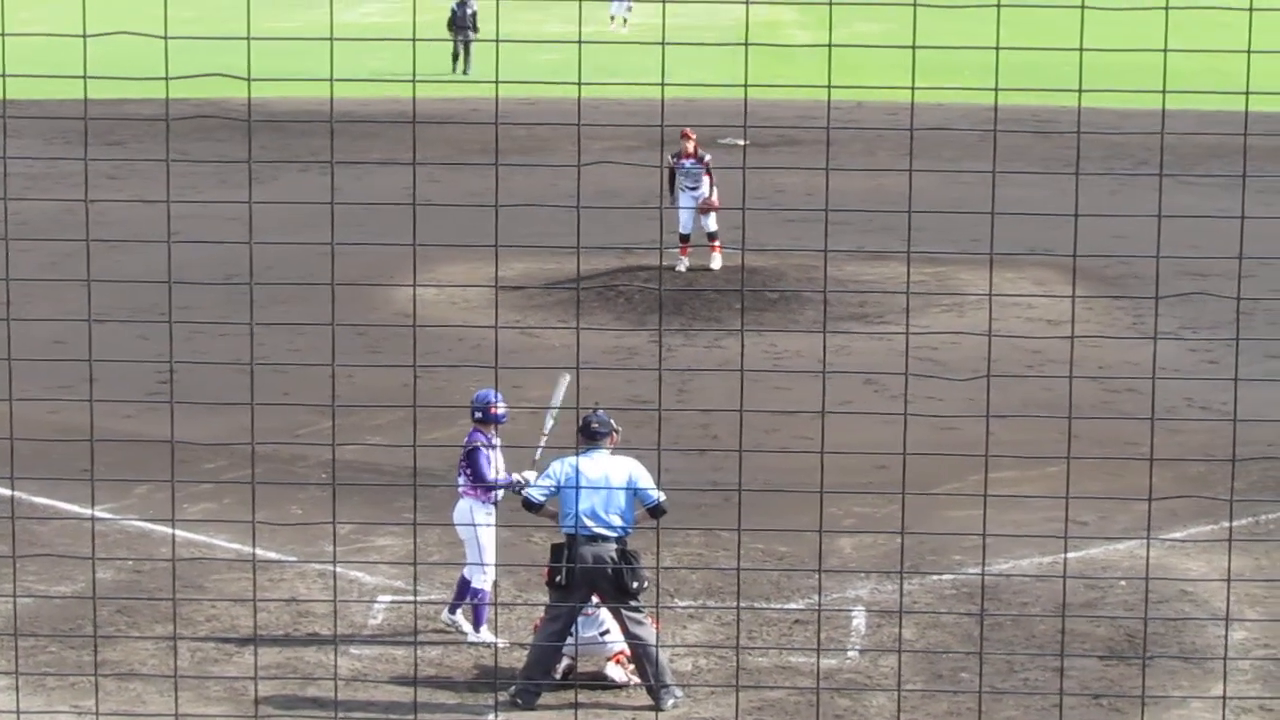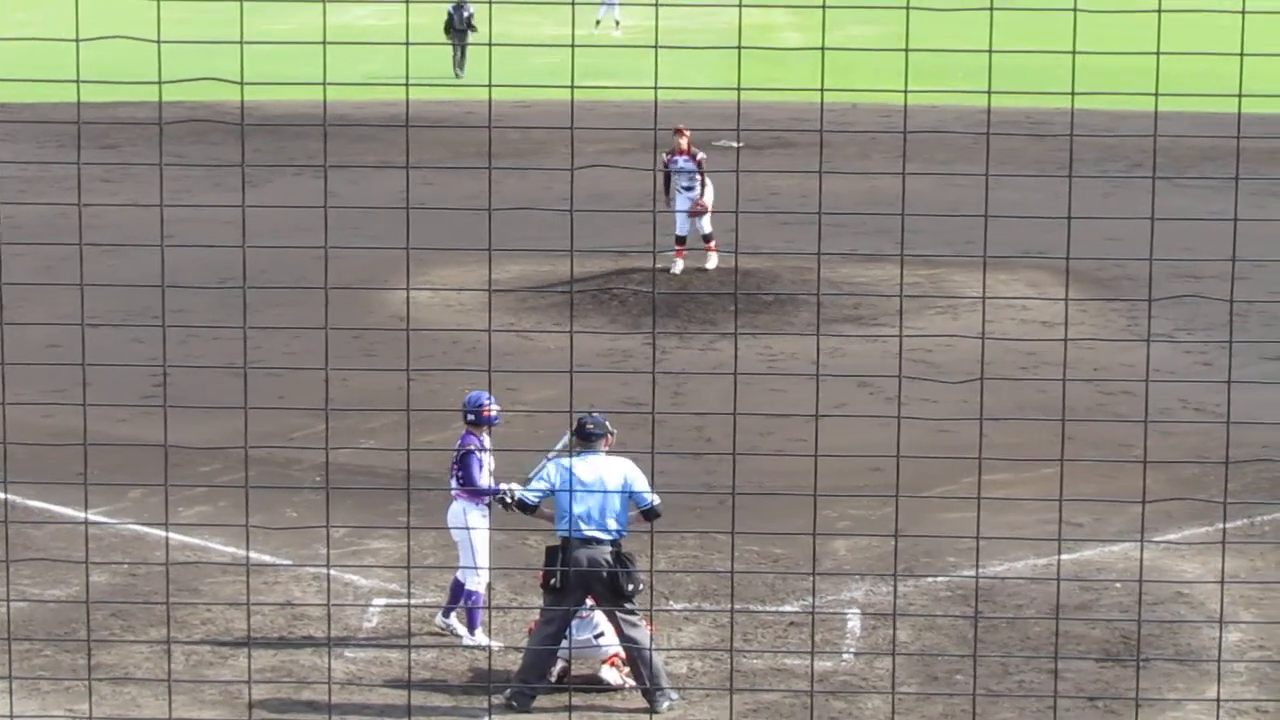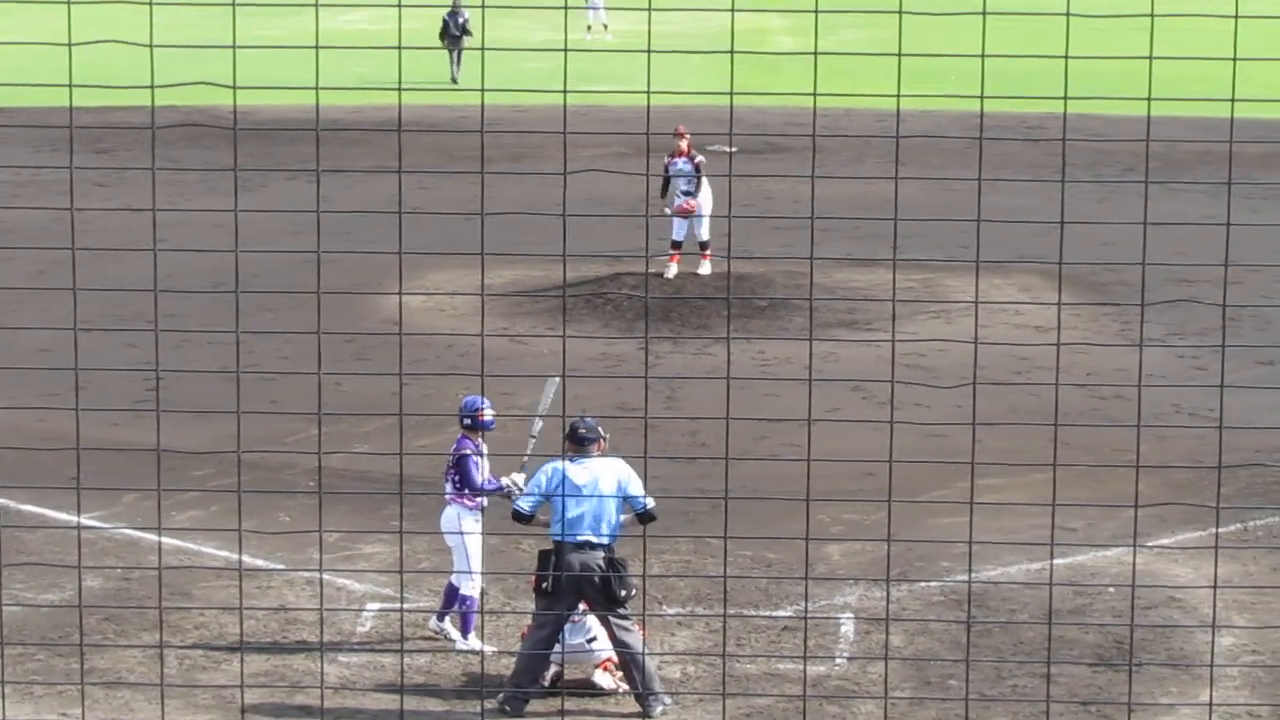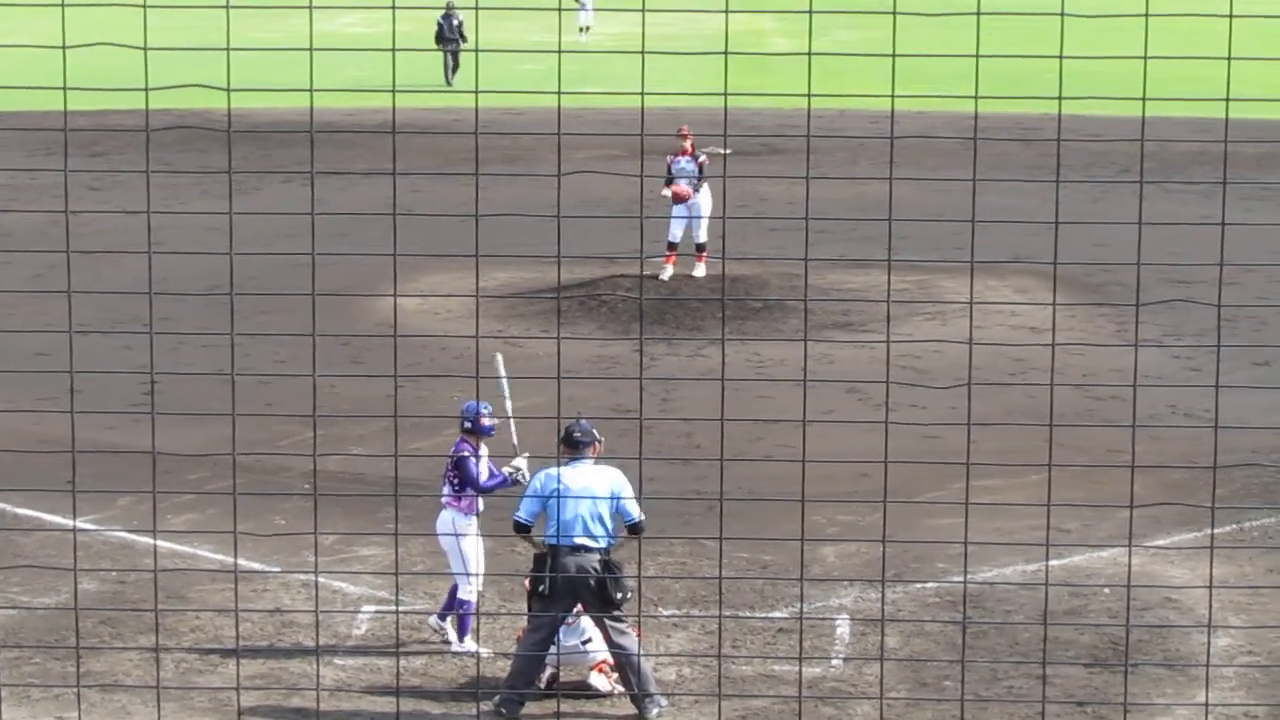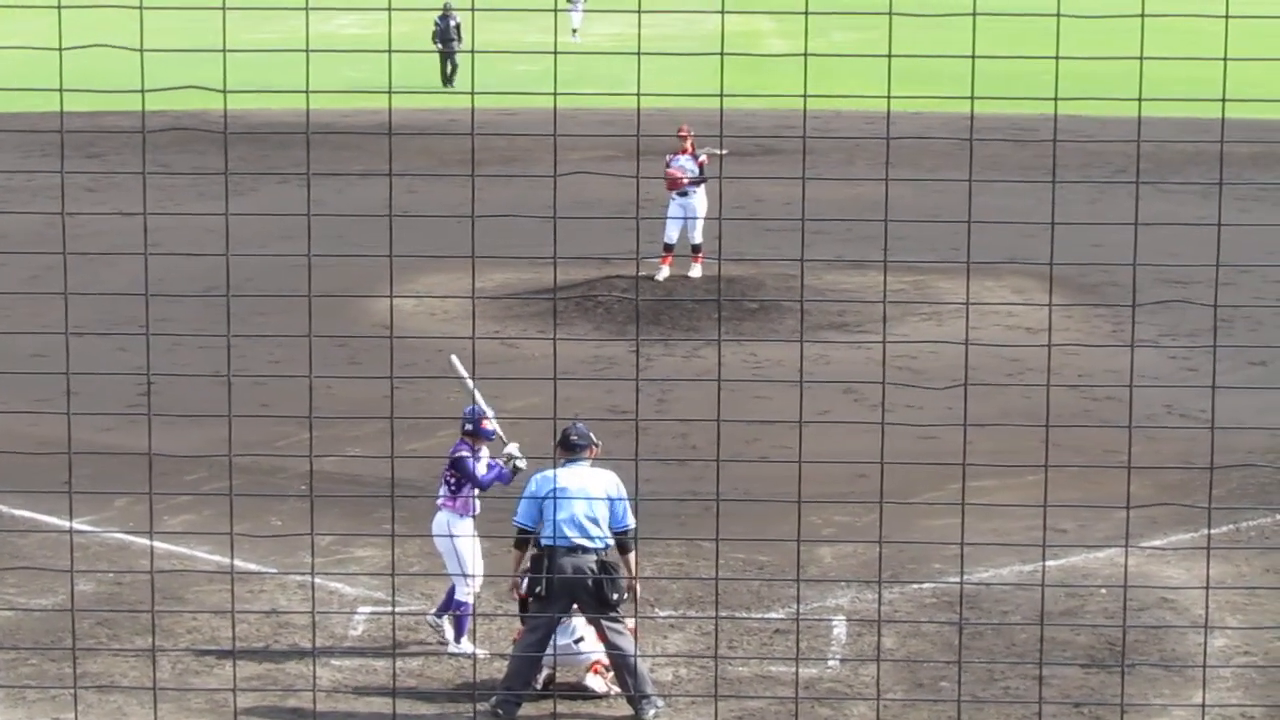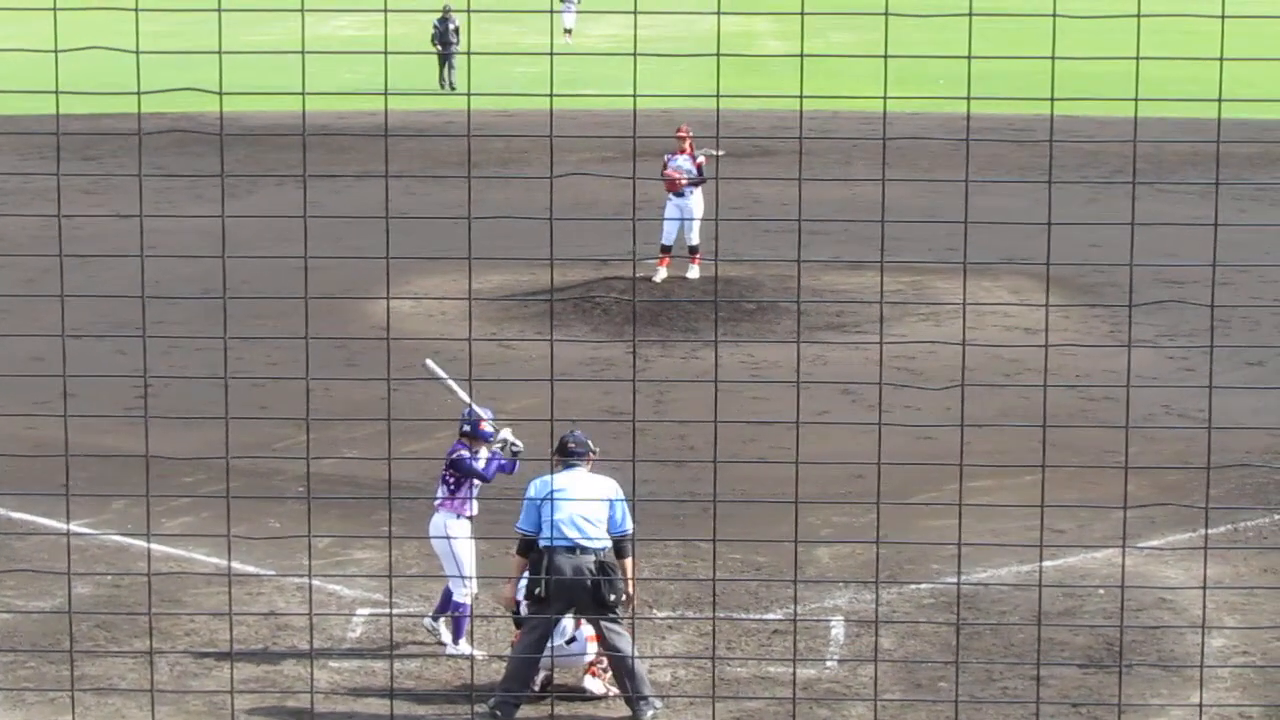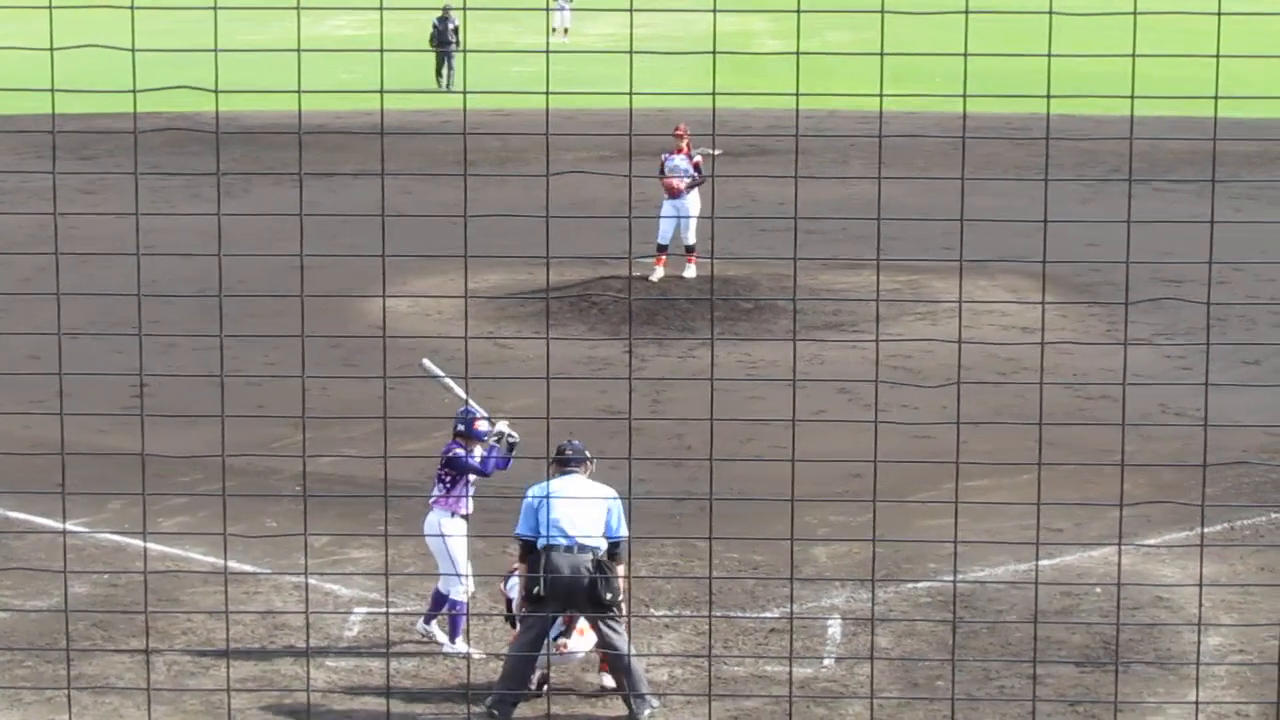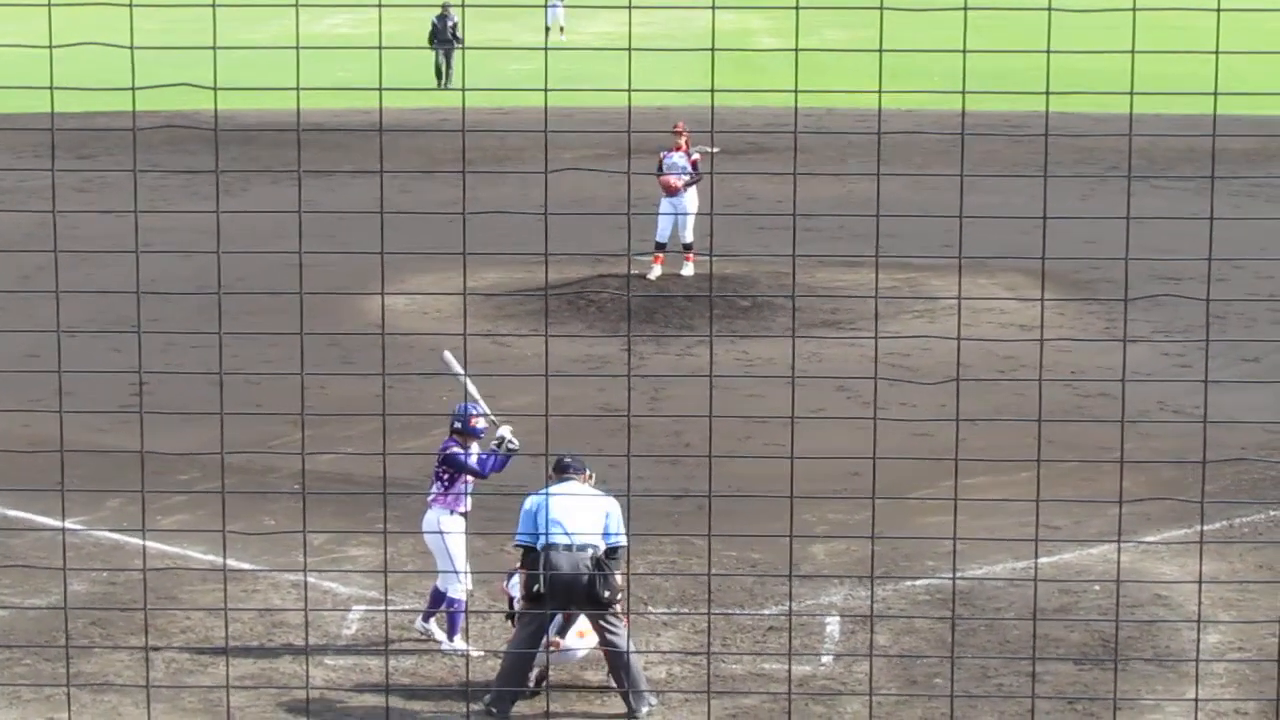
dt=0.2s
person 1, frame 1
left shoulder: (563, 466)
right shoulder: (629, 466)
left elbow: (530, 501)
right elbow: (659, 507)
left wrist: (560, 516)
right wrist: (629, 519)
left hip: (575, 554)
right hip: (613, 555)
left knee: (554, 624)
right knee: (637, 624)
left ankle: (526, 691)
right ankle: (664, 691)
person 1, frame 2
left shoulder: (558, 466)
right shoulder: (624, 466)
left elbow: (522, 502)
right elbow: (652, 510)
left wrist: (555, 517)
left hip: (569, 556)
right hip: (607, 558)
left knee: (548, 627)
right knee: (632, 627)
left ankle: (521, 694)
right ankle: (659, 694)
person 1, frame 3
left shoulder: (552, 471)
right shoulder: (618, 469)
left elbow: (520, 514)
right elbow: (647, 513)
left hip: (562, 562)
right hip: (600, 563)
left knee: (541, 632)
right knee: (624, 632)
person 1, frame 4
left shoulder: (546, 478)
right shoulder: (613, 476)
left elbow: (520, 527)
right elbow: (637, 527)
left wrist: (542, 547)
right wrist: (610, 545)
left hip: (557, 565)
right hip: (597, 566)
left knee: (537, 634)
right knee: (620, 634)
person 1, frame 5
left shoulder: (541, 480)
right shoulder: (609, 480)
left elbow: (524, 535)
right elbow: (624, 537)
left wrist: (516, 573)
right wrist: (632, 577)
left hip: (553, 566)
right hip: (593, 566)
left knee: (533, 635)
right knee: (617, 635)
person 1, frame 6
left shoulder: (540, 485)
right shoulder: (608, 485)
left elbow: (527, 542)
right elbow: (623, 542)
left wrist: (516, 582)
right wrist: (628, 584)
left hip: (552, 567)
right hip: (593, 568)
left knee: (531, 637)
right knee: (616, 637)
person 1, frame 7
left shoulder: (537, 492)
right shoulder: (606, 493)
left elbow: (527, 549)
right elbow: (616, 549)
left wrist: (524, 591)
right wrist: (618, 592)
left hip: (551, 566)
right hip: (590, 568)
left knee: (528, 637)
right knee: (615, 636)
person 1, frame 8
left shoulder: (536, 499)
right shoulder: (606, 500)
left elbow: (528, 553)
right elbow: (615, 552)
left wrist: (526, 595)
right wrist: (612, 590)
left hip: (550, 565)
right hip: (590, 566)
left knee: (526, 634)
right knee: (615, 634)
person 2, frame 1
left shoulder: (490, 438)
right shoulder: (477, 443)
right elbow: (485, 482)
left wrist: (516, 480)
right wrist: (518, 479)
left hip: (482, 509)
right hip: (475, 510)
left knee: (476, 567)
right knee: (485, 571)
left ankle: (452, 613)
right ankle: (479, 631)
person 2, frame 2
left shoulder: (482, 440)
right shoulder: (470, 446)
right elbow: (473, 487)
left wrist: (501, 491)
right wrist: (502, 489)
left hip: (476, 512)
right hip: (468, 513)
left knee: (467, 569)
right knee: (478, 573)
left ankle: (446, 617)
right ankle: (473, 634)
person 2, frame 3
left shoulder: (478, 445)
right shoulder: (465, 449)
left elbow: (484, 479)
right elbow: (476, 488)
left wrist: (507, 484)
right wrist: (508, 483)
left hip: (470, 517)
right hip: (461, 517)
left knee: (462, 573)
right knee: (472, 578)
left ankle: (441, 620)
right ankle: (466, 639)
person 2, frame 4
left shoulder: (479, 450)
right shoulder: (463, 453)
left elbow: (495, 479)
right elbow: (482, 487)
left wrist: (515, 475)
right wrist: (510, 469)
left hip: (467, 521)
right hip: (456, 522)
left knee: (472, 576)
right knee: (470, 581)
left ankle: (442, 619)
right ankle: (462, 641)
person 2, frame 5
left shoulder: (480, 452)
right shoulder: (460, 454)
left elbow: (504, 478)
right elbow: (484, 482)
left wrist: (515, 463)
right wrist: (503, 457)
left hip: (464, 522)
right hip: (451, 523)
left knee: (473, 577)
right knee: (467, 583)
left ankle: (440, 616)
right ankle: (459, 642)
person 2, frame 6
left shoulder: (479, 451)
right shoulder: (459, 454)
left elbow: (508, 468)
right elbow: (486, 476)
left wrist: (514, 450)
right wrist: (500, 446)
left hip: (460, 523)
right hip: (449, 524)
left knee: (459, 579)
right knee: (466, 584)
left ankle: (436, 620)
right ankle: (458, 644)
person 2, frame 7
left shoulder: (472, 450)
right shoulder: (454, 453)
left elbow: (500, 464)
right elbow: (485, 470)
left wrist: (509, 444)
right wrist: (496, 439)
left hip: (455, 522)
right hip: (443, 523)
left knee: (450, 579)
right knee: (461, 583)
left ankle: (428, 624)
right ankle: (454, 643)
person 2, frame 8
left shoulder: (470, 448)
right shoulder: (451, 451)
left elbow: (493, 467)
right elbow: (481, 472)
left wrist: (507, 450)
right wrist: (498, 443)
left hip: (453, 520)
right hip: (442, 521)
left knee: (449, 577)
right knee: (459, 580)
left ankle: (426, 621)
right ankle: (452, 640)
